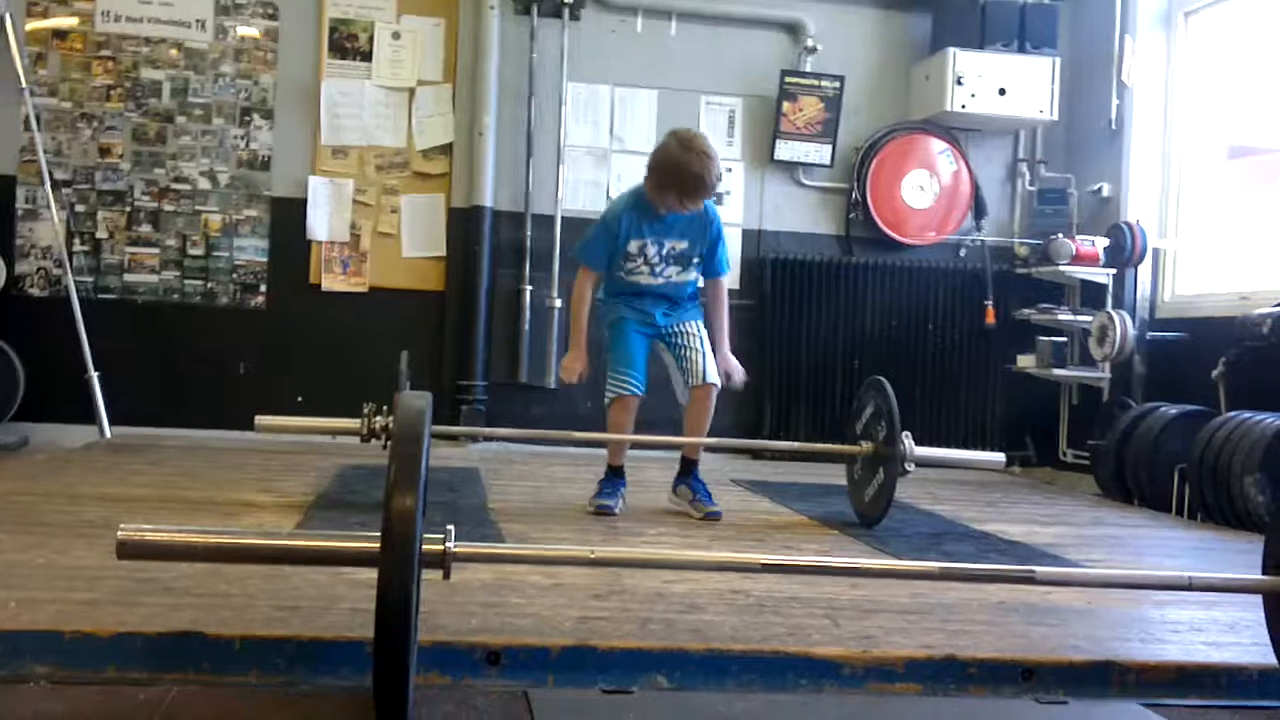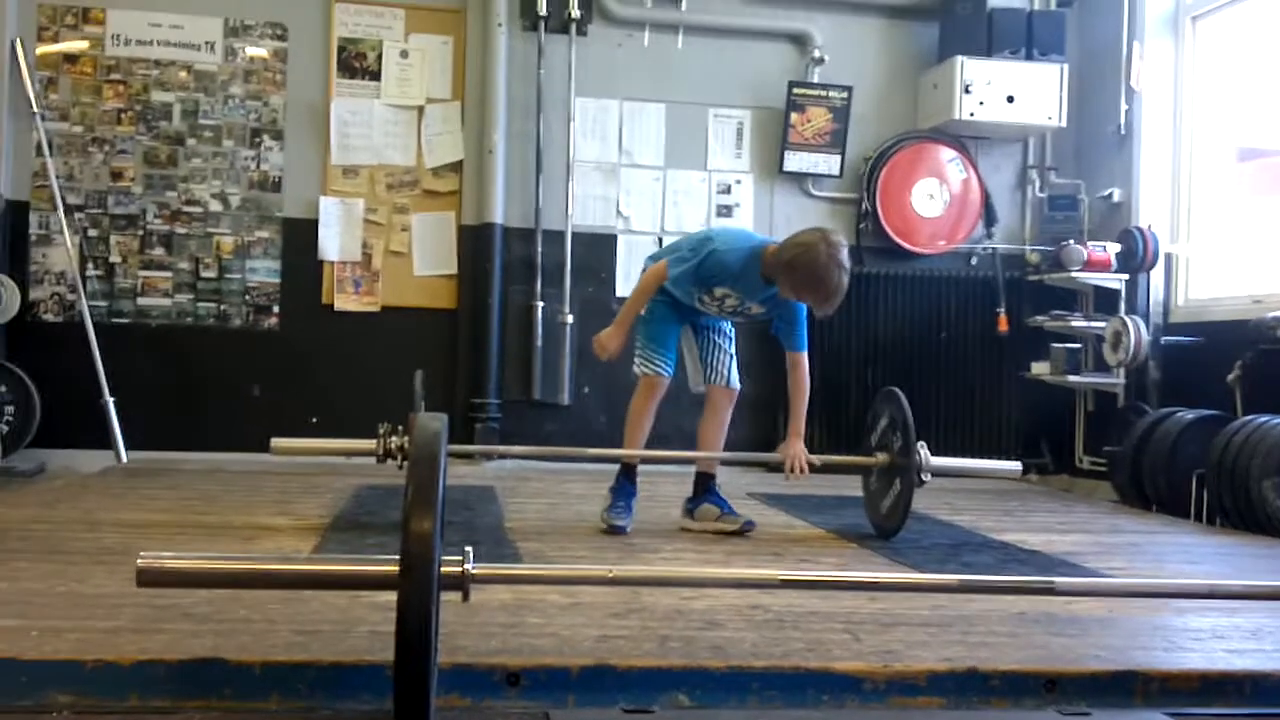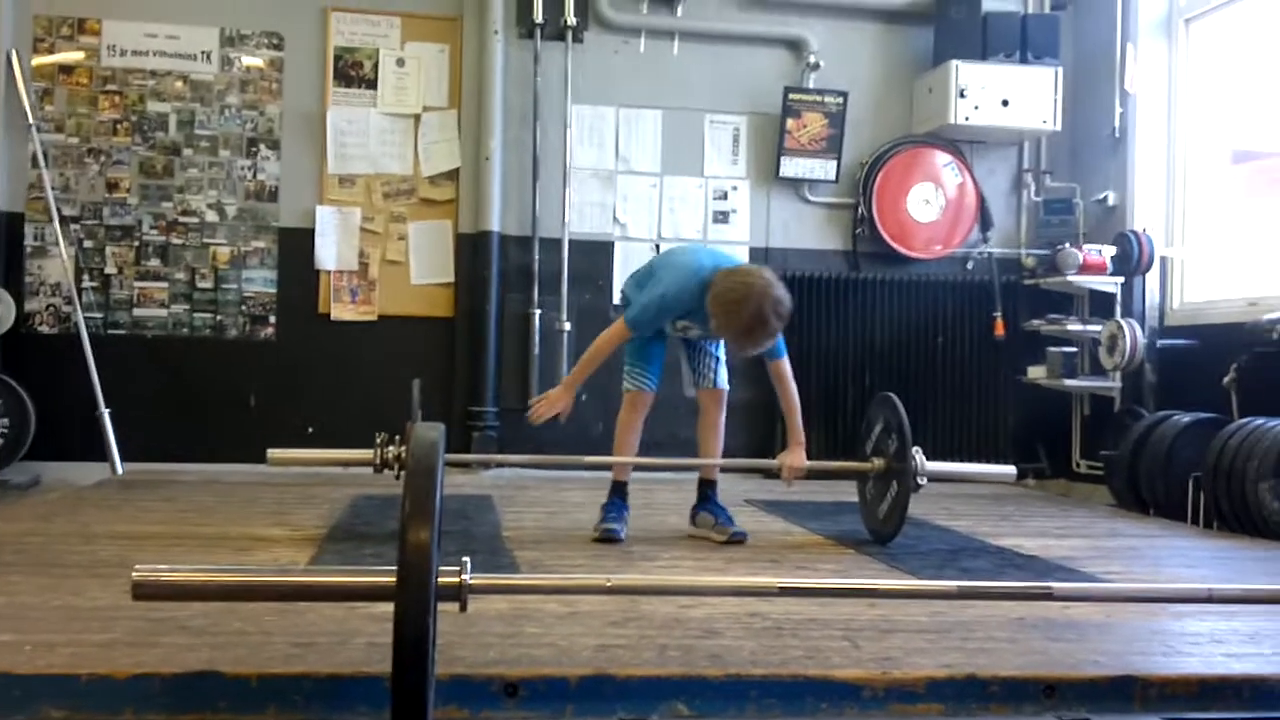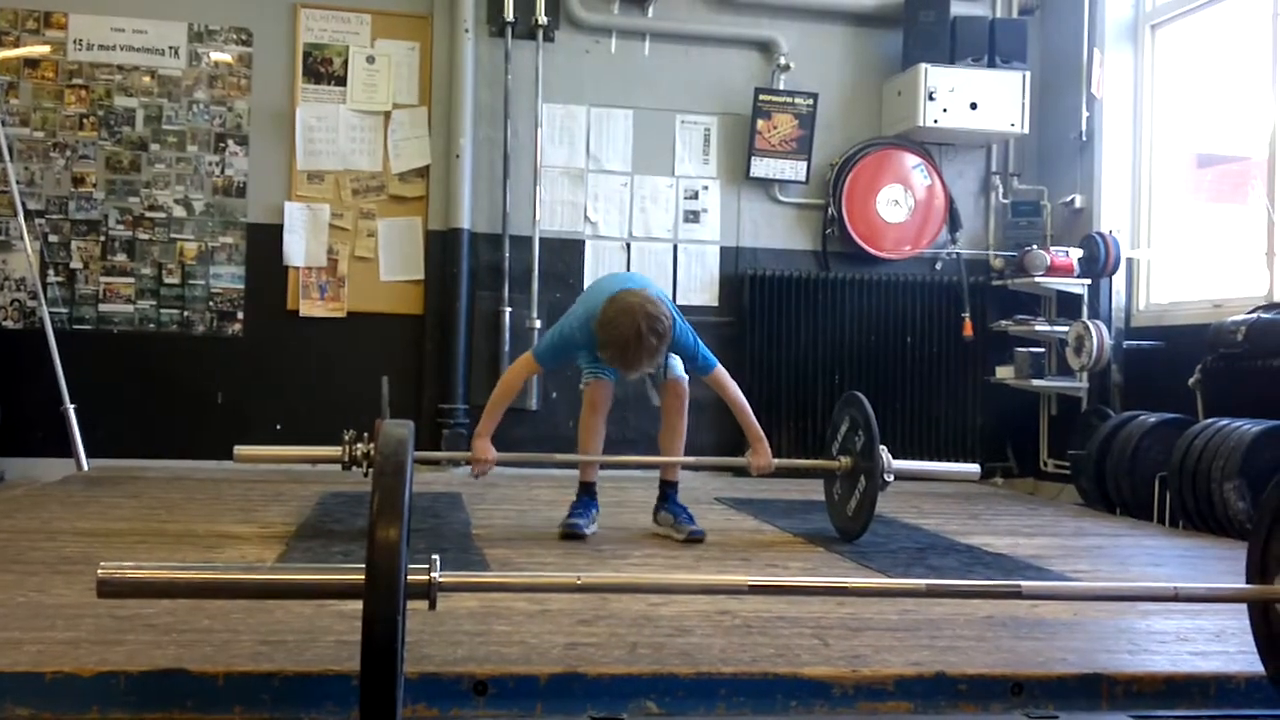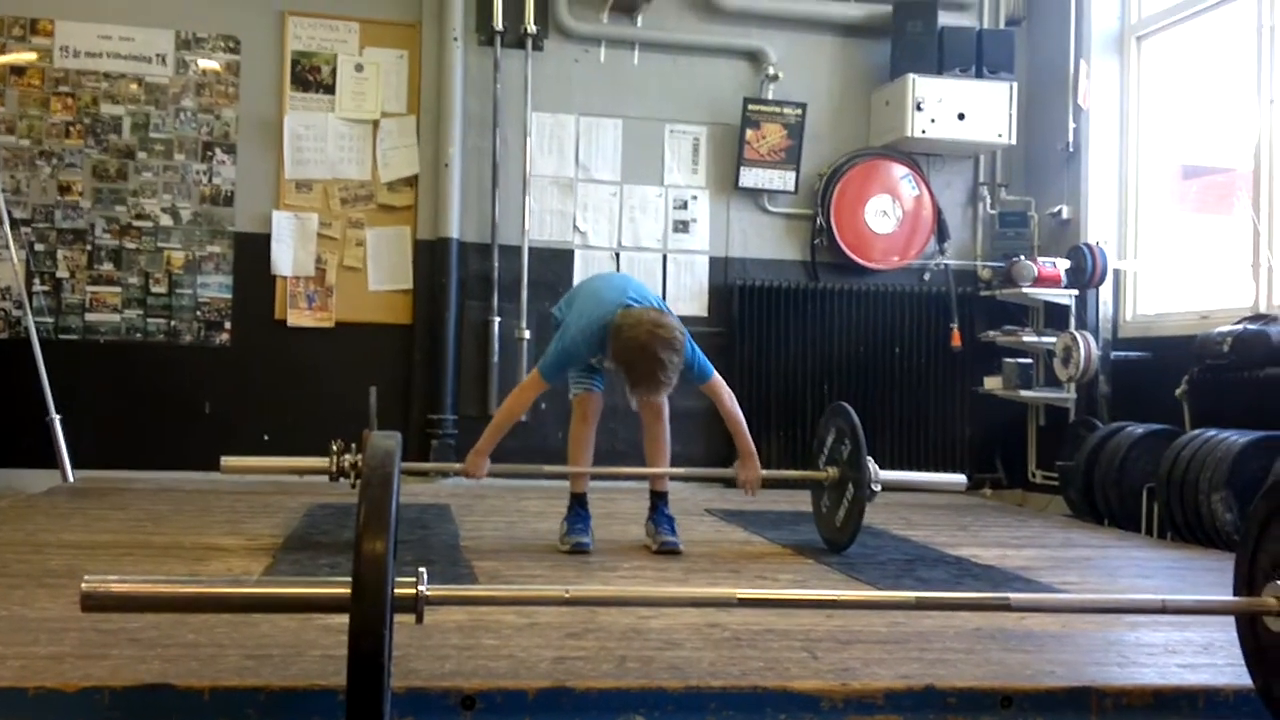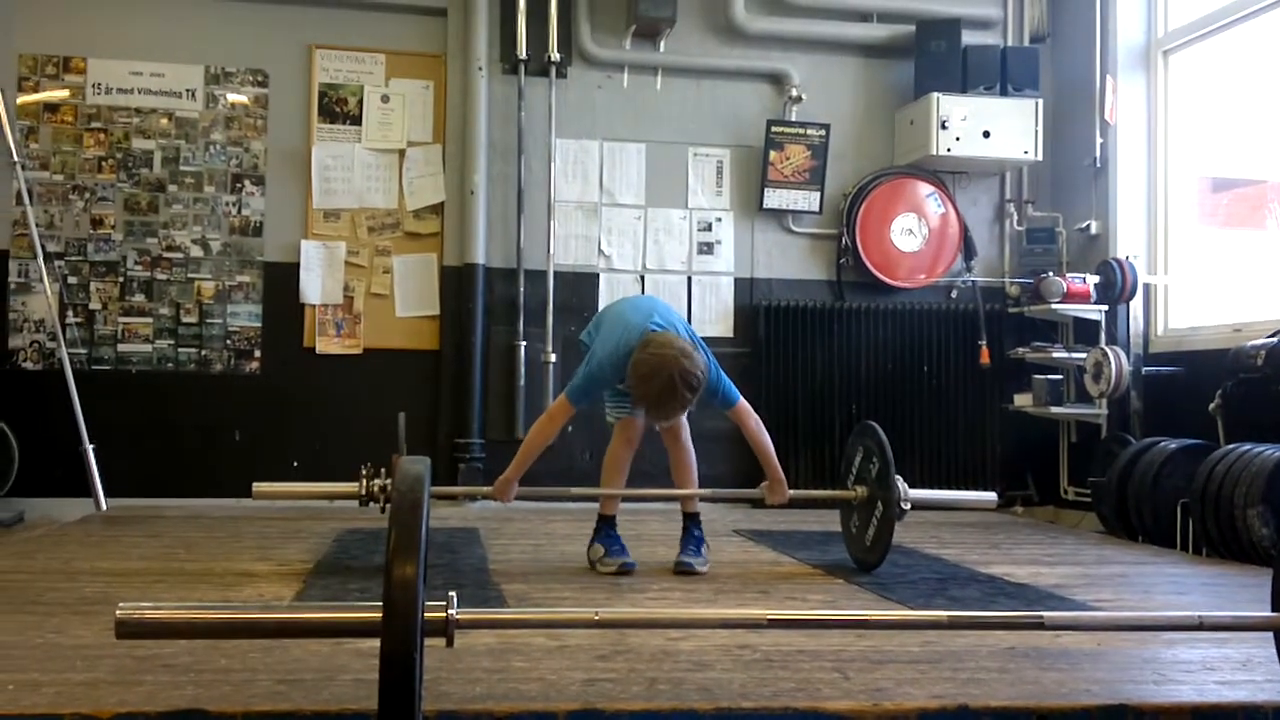
dt=0.7s
person 1, frame 1
left shoulder: (708, 219)
right shoulder: (622, 215)
left elbow: (716, 284)
right elbow: (587, 278)
left wrist: (723, 349)
right wrist: (577, 347)
left hip: (682, 310)
right hip: (629, 309)
left knee: (706, 385)
right knee: (627, 394)
left ankle: (687, 479)
right ankle: (613, 478)
person 1, frame 2
left shoulder: (790, 298)
right shoulder: (727, 253)
left elbow: (798, 364)
right elbow: (656, 272)
left wrist: (795, 438)
right wrist: (618, 329)
left hip: (713, 311)
right hip: (668, 293)
left knee: (723, 391)
right knee: (655, 380)
left ankle: (702, 497)
right ankle: (624, 487)
person 1, frame 3
left shoulder: (755, 309)
right shoulder: (678, 289)
left elbow: (782, 374)
right elbow: (614, 335)
left wrist: (796, 445)
right wrist: (568, 389)
left hip: (698, 315)
right hip: (645, 306)
left knee: (714, 395)
right knee: (639, 395)
left ankle: (706, 503)
right ankle: (616, 501)
person 1, frame 4
left shoulder: (671, 327)
right shoulder: (581, 326)
left elbow: (724, 382)
right elbow: (518, 371)
left wrist: (759, 444)
right wrist: (482, 436)
left hip: (650, 333)
right hip: (599, 327)
left knee: (677, 392)
right knee: (597, 394)
left ankle: (668, 501)
right ankle: (585, 500)
person 1, frame 5
left shoulder: (673, 338)
right shoulder: (581, 334)
left elbow: (722, 394)
right elbow: (526, 391)
left wrist: (749, 457)
right wrist: (480, 453)
right hip: (581, 314)
left knee: (656, 407)
right knee: (587, 406)
left ankle: (659, 512)
right ankle: (577, 512)
person 1, frame 6
left shoulder: (698, 363)
right shoulder: (607, 359)
left elbow: (748, 419)
right elbow: (553, 418)
left wrist: (776, 480)
right wrist: (510, 478)
left hip: (663, 331)
right hip: (610, 337)
left knee: (676, 429)
right knee: (628, 430)
left ankle: (693, 532)
right ankle: (604, 534)
